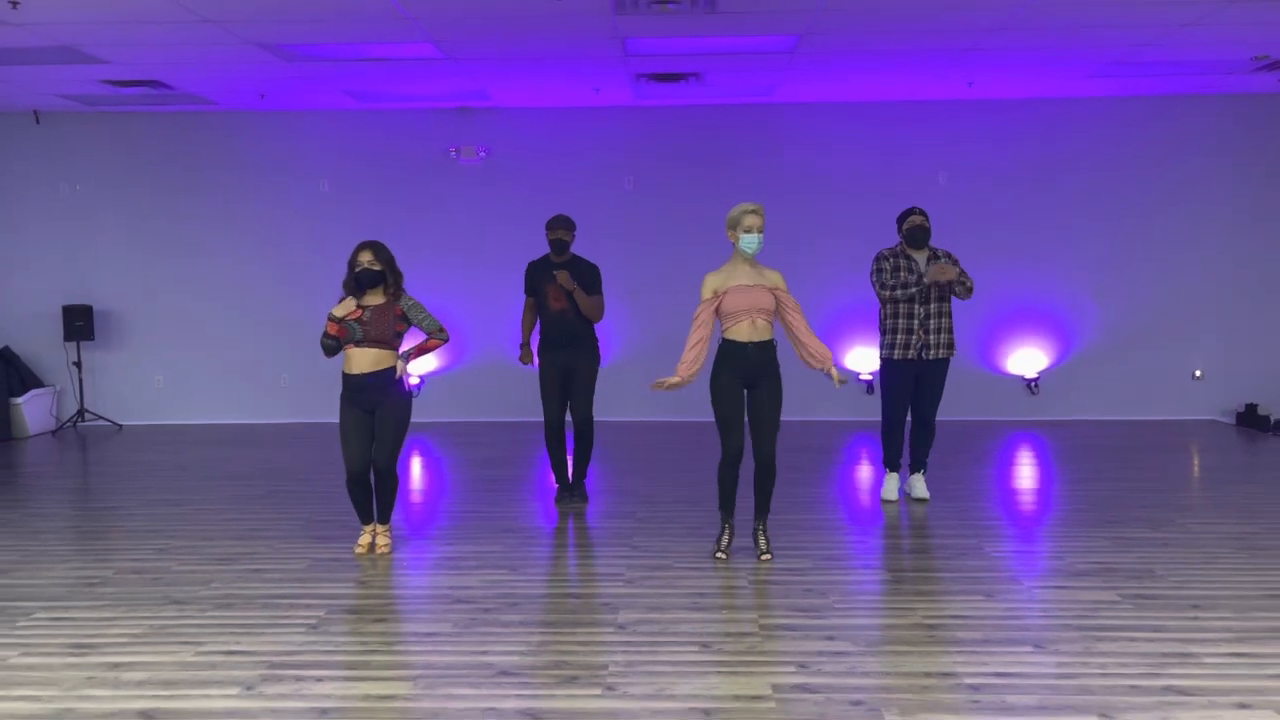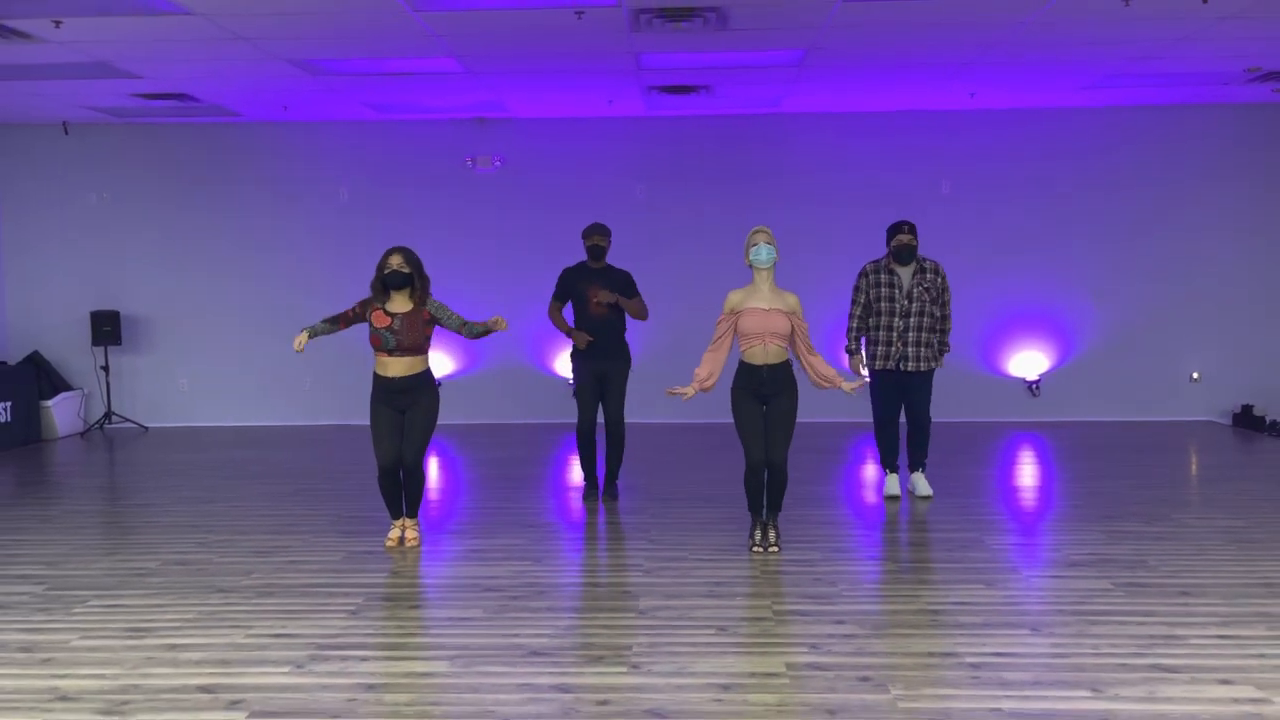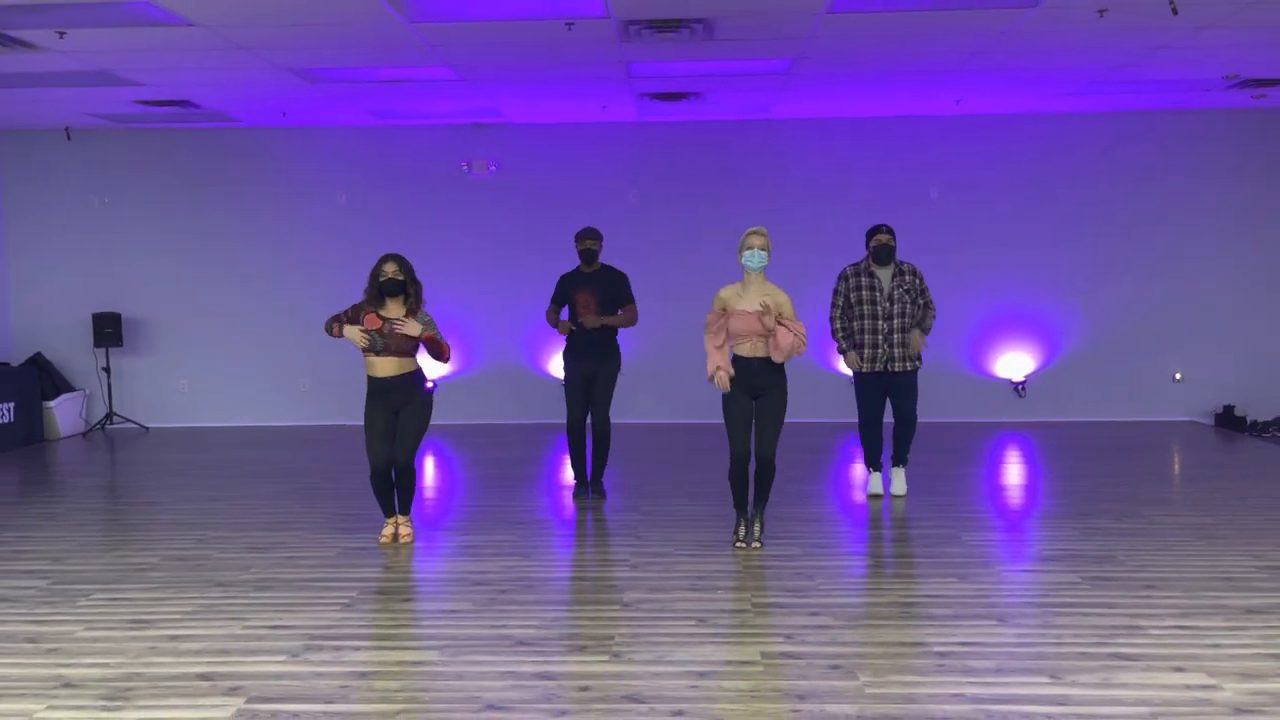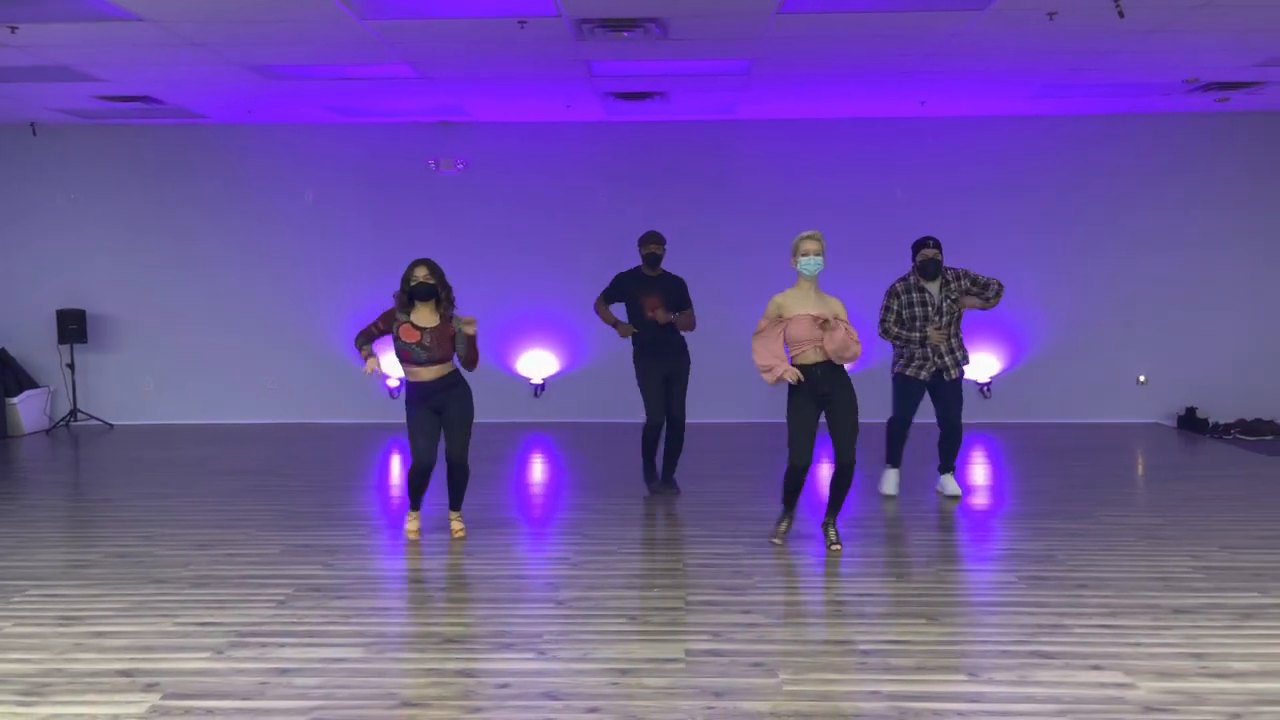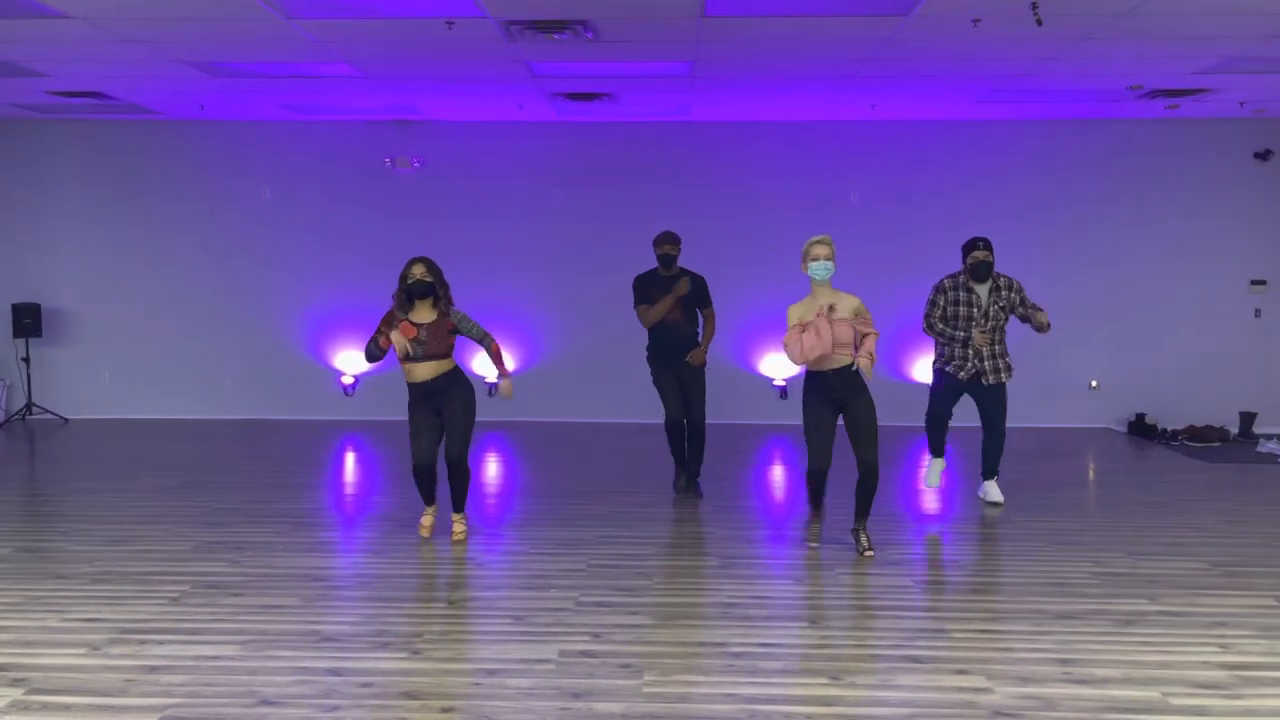
dt=1s
person 1, frame 1
left shoulder: (772, 278)
right shoulder: (714, 280)
left elbow: (796, 323)
right elbow: (701, 330)
left wrist: (827, 363)
right wrist: (682, 373)
left hip: (765, 364)
right hip: (729, 363)
left knee: (766, 452)
right knee: (732, 449)
left ankle: (760, 528)
right ankle: (726, 526)
person 1, frame 2
left shoulder: (791, 301)
right shoulder: (736, 298)
left elbow: (805, 348)
right elbow: (718, 345)
left wrist: (838, 381)
right wrist: (696, 384)
left hip: (782, 383)
right hip: (747, 384)
left knee: (777, 460)
right knee: (755, 460)
left ankle: (772, 523)
right ankle: (756, 523)
person 1, frame 3
left shoulder: (779, 298)
right shoulder: (726, 295)
left elbow: (798, 342)
right elbow: (714, 335)
left wrist: (772, 327)
right wrist: (718, 367)
left hip: (772, 378)
right hip: (738, 377)
left knee: (765, 453)
right knee: (739, 454)
left ankle: (758, 515)
right ankle: (741, 518)
person 1, frame 4
left shoulder: (833, 305)
right shoulder: (781, 302)
left elbow: (851, 351)
right elbow: (763, 342)
left wrist: (832, 332)
right wrist: (780, 368)
left hip: (837, 383)
right hip: (803, 387)
left knee: (846, 460)
right knee: (799, 462)
left ankle: (830, 521)
right ankle: (787, 514)
person 1, frame 5
left shoulder: (852, 303)
right shoulder: (797, 311)
left elbow: (868, 332)
right elbow: (798, 353)
left wrist: (866, 356)
right wrist: (821, 319)
left hip: (853, 388)
right hip: (818, 391)
left knee: (869, 464)
right knee: (819, 465)
left ankle: (860, 526)
right ankle: (816, 515)
person 2, frame 1
left shoulder: (402, 303)
right shoulder: (348, 304)
left elbow: (440, 334)
right elbow: (328, 349)
left wrist: (405, 357)
right wrist: (334, 316)
left hip: (389, 390)
right hip: (353, 393)
left knee: (384, 465)
right knee: (355, 468)
left ankle: (383, 528)
right ankle: (367, 527)
person 2, frame 2
left shoulder: (429, 307)
right shoulder: (371, 307)
left elbow: (465, 327)
right elbow: (338, 322)
left wrist: (490, 326)
right wrist: (308, 332)
left hip: (421, 392)
right hip: (384, 393)
left knee: (412, 460)
right knee: (387, 462)
left ankle: (412, 522)
right ankle: (396, 521)
person 2, frame 3
left shoulder: (419, 316)
right shoulder: (365, 310)
left elbow: (444, 355)
right elbow: (331, 324)
left wrist: (423, 333)
right wrist: (345, 329)
left hip: (413, 393)
right hip: (378, 396)
left knee: (403, 460)
right knee: (379, 464)
left ankle: (405, 518)
right ankle: (389, 519)
person 2, frame 4
left shoulder: (452, 322)
right shoulder: (397, 317)
left elbow: (470, 365)
right elbow: (363, 337)
left wrist: (469, 337)
right wrist: (369, 357)
left hip: (454, 393)
right hip: (419, 399)
left knee: (457, 458)
right knee: (423, 461)
left ankle: (455, 515)
right ankle: (414, 513)
person 2, frame 5
left shoulder: (450, 316)
right shoulder: (395, 318)
left elbow: (486, 339)
right elbow: (371, 355)
left wrist: (503, 375)
right wrist: (390, 336)
left hip: (455, 392)
right hip: (420, 399)
left knee: (456, 458)
right knee: (422, 460)
left ankle: (458, 516)
right ankle: (429, 509)
person 3, frame 1
left shoulder: (945, 259)
right shoulder: (885, 259)
left elbow: (967, 291)
right elbow: (885, 290)
left wrist: (955, 276)
right wrist: (923, 278)
left hip: (935, 351)
right hip: (897, 351)
left knee: (926, 415)
right knee: (894, 414)
left ankle: (917, 475)
right ankle: (891, 473)
person 3, frame 2
left shoulder: (934, 272)
right shoulder: (871, 272)
left elbow: (943, 314)
right elbow: (858, 314)
left wrist: (941, 348)
right wrist: (854, 349)
left hip: (921, 361)
right hip: (882, 361)
left knee: (920, 418)
right knee: (885, 418)
left ankle: (917, 473)
right ankle: (891, 474)
person 3, frame 3
left shoulder: (911, 274)
right shoulder: (849, 275)
left elbow: (927, 308)
right elbow: (837, 316)
left wrist: (921, 330)
right wrist: (846, 349)
left hip: (904, 361)
right hip: (866, 362)
left knee: (906, 417)
right knee: (869, 419)
left ankle: (898, 469)
right ankle: (874, 472)
person 3, frame 4
left shoulder: (958, 279)
right shoulder: (899, 289)
left elbow: (994, 287)
right elbow: (886, 328)
left wrist: (981, 300)
right wrist: (923, 336)
left hip: (948, 367)
right hip: (910, 366)
left knee: (952, 424)
right knee: (901, 418)
left ankle: (946, 474)
right ankle: (892, 469)
person 3, frame 5
left shoulder: (1009, 287)
right shoulder: (947, 286)
left elbow: (1027, 312)
right elbow: (931, 323)
left wrist: (1041, 320)
right wrist: (967, 338)
left hip: (993, 370)
right hip: (952, 365)
left knee: (995, 428)
right knee: (937, 413)
left ankle: (989, 481)
right ankle: (937, 457)
person 4, frame 1
left shoulder: (588, 270)
right shoulder: (535, 269)
left elbow: (597, 314)
right elbow: (530, 307)
left wrist: (573, 287)
right wrist: (525, 344)
left hip: (584, 354)
right hip: (550, 354)
left knee: (582, 418)
right knee: (553, 420)
left ankle: (579, 481)
right ankle: (562, 483)
person 4, frame 2
left shoulder: (621, 277)
right shoulder: (571, 275)
left elbow: (643, 314)
right elbow: (554, 311)
left wrist: (616, 298)
right wrist: (572, 333)
left hip: (617, 359)
right hip: (585, 360)
left knee: (614, 421)
right knee: (586, 421)
left ankle: (611, 481)
right ankle: (590, 481)
person 4, frame 3
left shoulder: (616, 278)
right shoulder: (567, 280)
left elbow: (632, 317)
right elbow: (551, 312)
left wrist: (602, 320)
right wrist: (558, 323)
left hip: (606, 359)
right hip: (575, 359)
left knee: (600, 418)
right knee: (575, 420)
left ankle: (597, 480)
right ankle: (580, 480)
person 4, frame 4
left shoulder: (676, 284)
right shoulder: (626, 280)
left elbow: (691, 323)
right elbow: (599, 305)
left wrist: (671, 318)
right wrist: (618, 325)
left hip: (677, 357)
right hip: (647, 359)
left knee: (676, 418)
right knee: (655, 418)
left ankle: (668, 475)
right ankle: (650, 473)
person 4, frame 5
left shoulder: (696, 281)
right shoulder: (643, 282)
left elbow: (709, 317)
right elbow: (646, 320)
left wrist: (703, 348)
right wrist: (674, 295)
left hip: (690, 360)
right hip: (660, 361)
left knee: (696, 419)
right knee: (674, 415)
left ankle: (692, 478)
right ankle: (680, 468)
